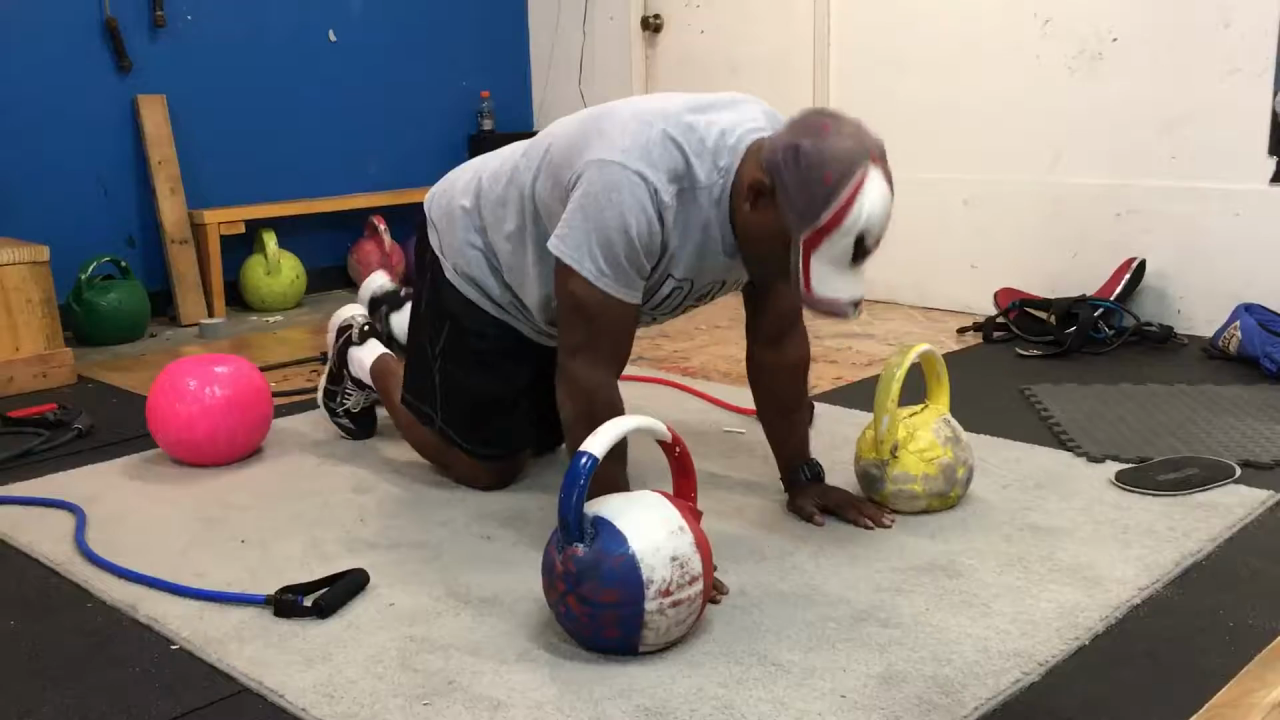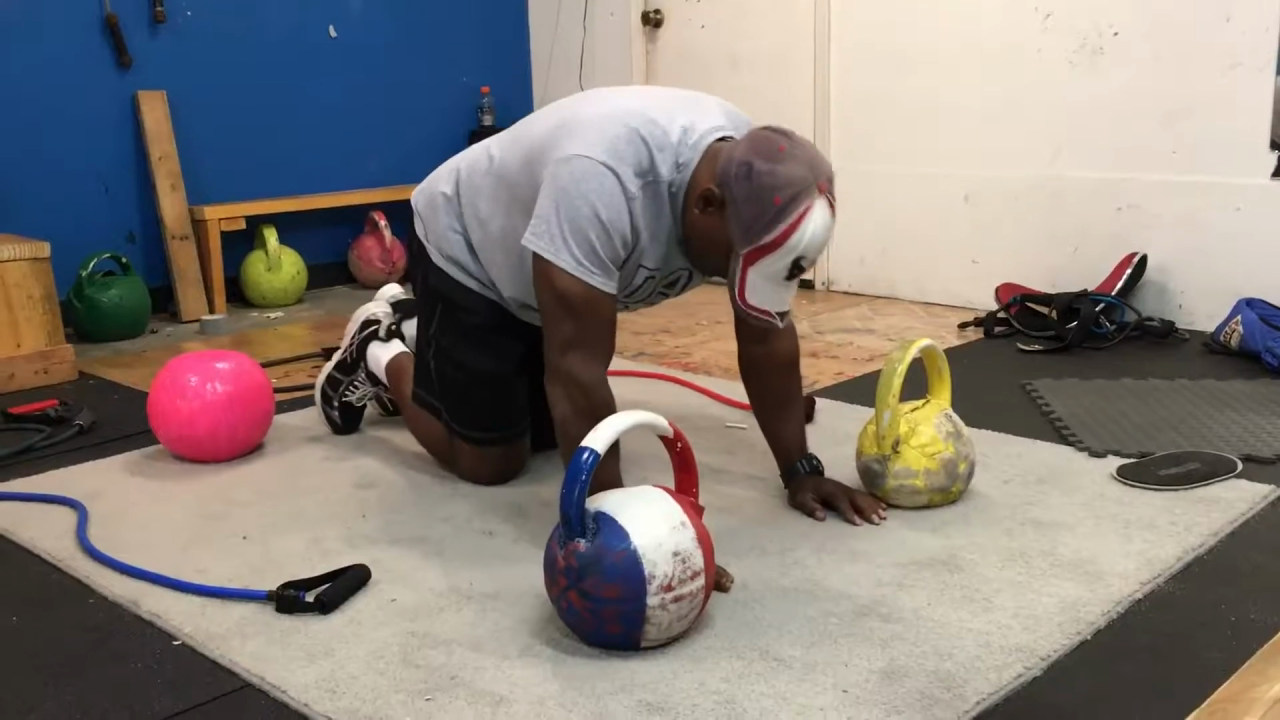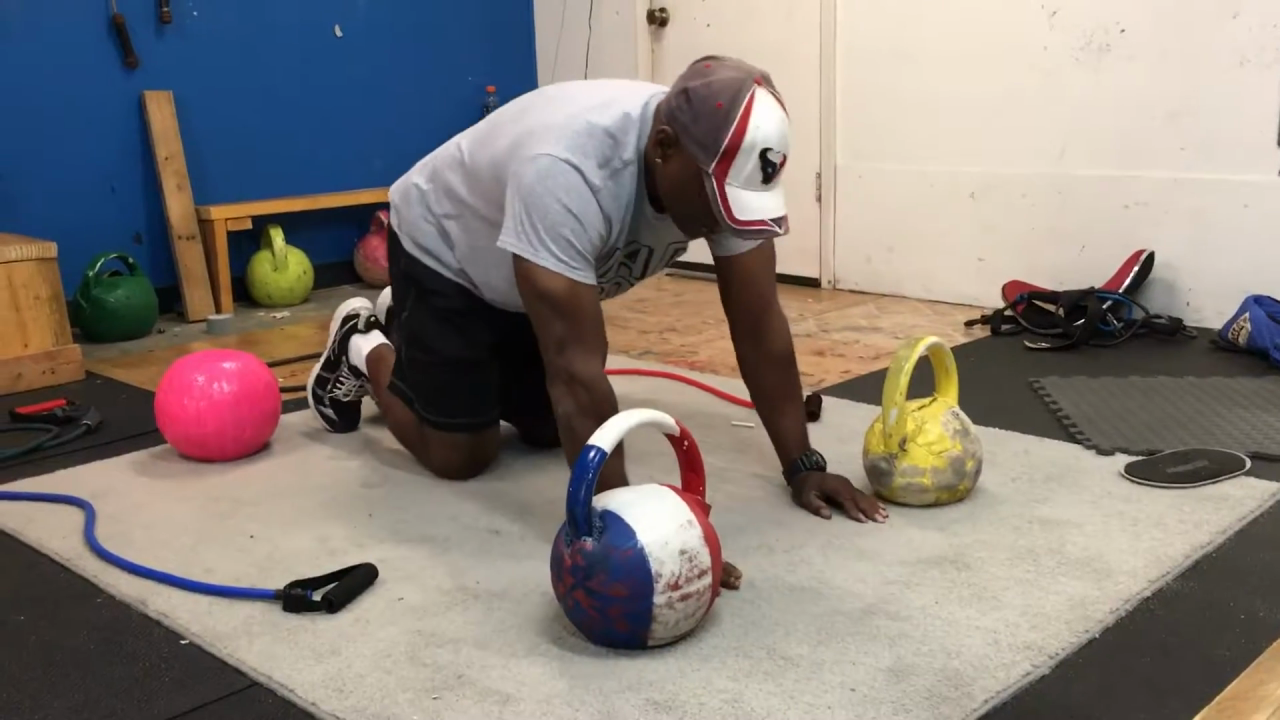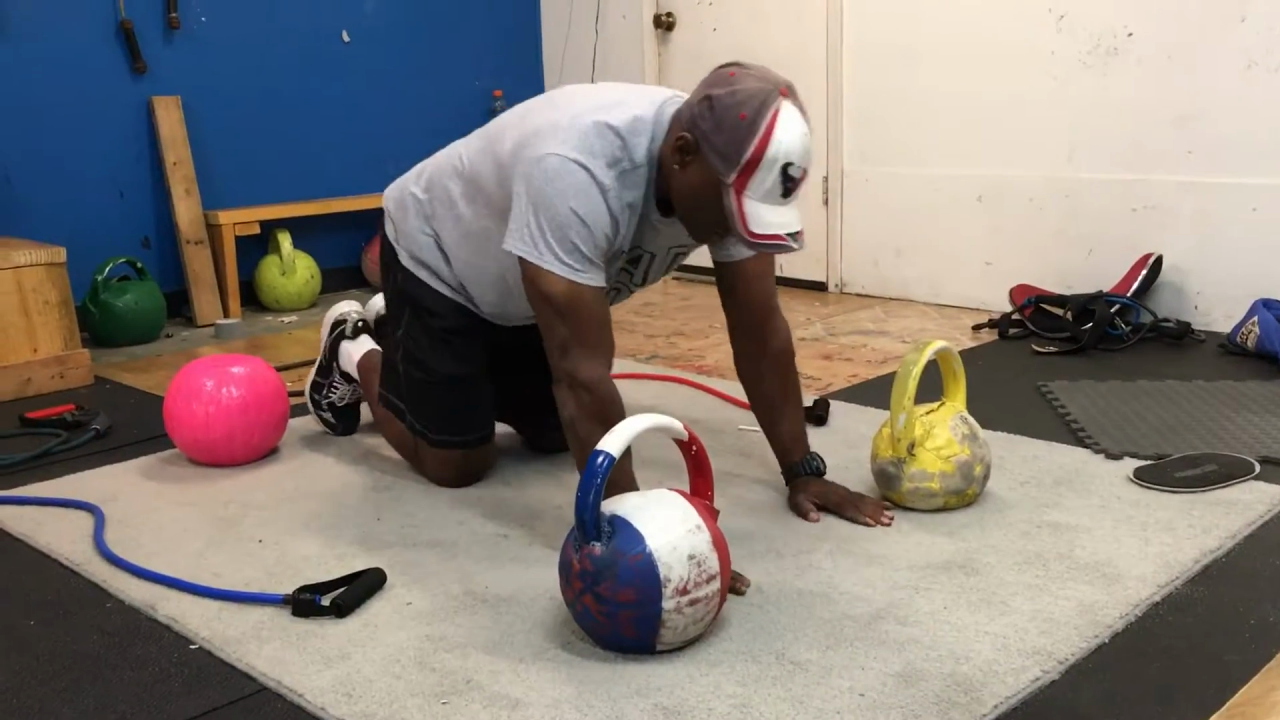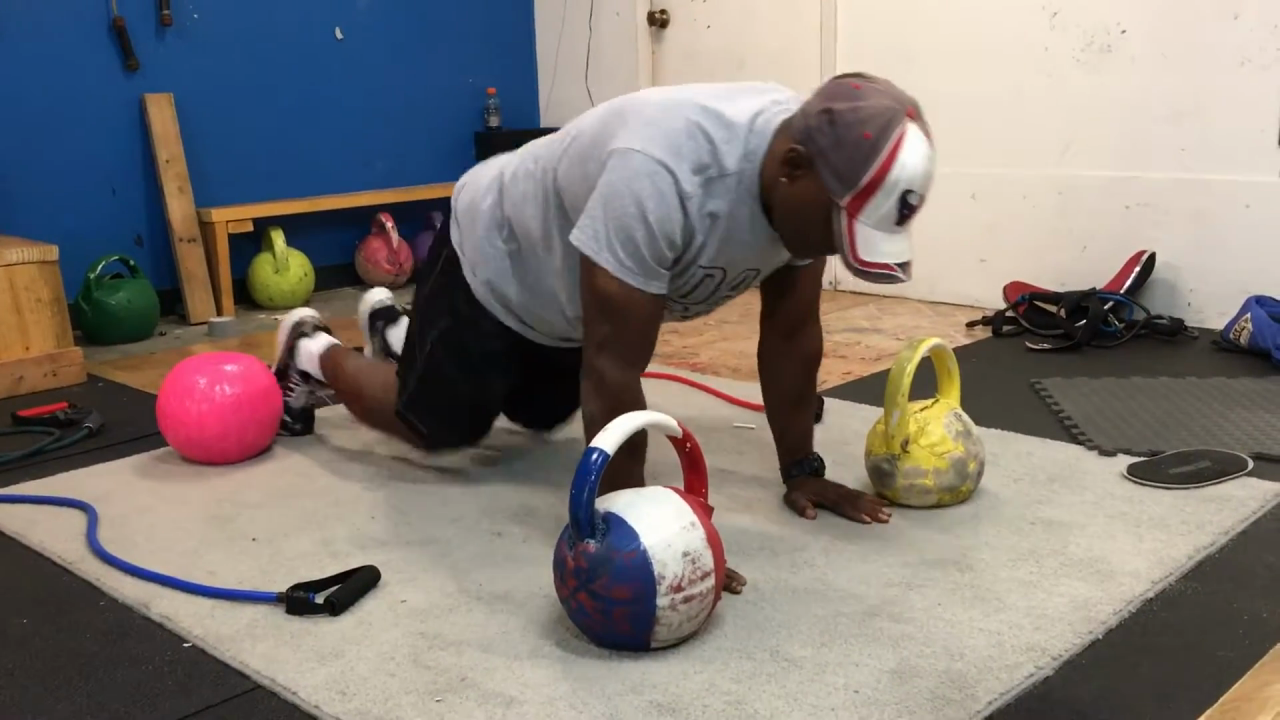
dt=0.4s
person 1, frame 1
left shoulder: (789, 182)
right shoulder: (638, 185)
left elbow: (776, 345)
right elbow: (590, 376)
left wrist: (802, 478)
left hip: (549, 264)
right hip: (480, 254)
left knee: (548, 436)
right knee: (487, 466)
left ankle: (398, 318)
right ankle: (363, 357)
person 1, frame 2
left shoulder: (757, 179)
right shoulder: (603, 182)
left elbow: (766, 338)
right elbow: (578, 368)
left wrist: (801, 472)
left hip: (538, 281)
right hip: (469, 251)
left knee: (549, 431)
right knee: (490, 461)
left ankle: (412, 327)
right ankle: (380, 353)
person 1, frame 3
left shoulder: (728, 160)
right shoulder: (566, 172)
left elbow: (759, 326)
right elbow: (577, 367)
left wrist: (803, 466)
left hip: (526, 273)
right hip: (442, 245)
left knee: (548, 429)
right knee: (460, 454)
left ankle: (405, 322)
right ankle: (363, 348)
person 1, frame 4
left shoulder: (729, 171)
right shoulder: (577, 172)
left elbow: (760, 330)
right elbow: (582, 371)
left wrist: (803, 470)
left hip: (520, 287)
right hip: (435, 256)
left knee: (553, 435)
right knee: (456, 463)
left ankle: (397, 330)
right ankle: (355, 351)
person 1, frame 5
left shoulder: (813, 177)
right shoulder: (664, 173)
left elbow: (792, 336)
right elbow: (614, 371)
left wrist: (802, 470)
left hip: (567, 287)
right hip: (496, 257)
left knee: (539, 416)
right knee: (432, 426)
left ankle: (396, 325)
right ankle: (312, 350)
